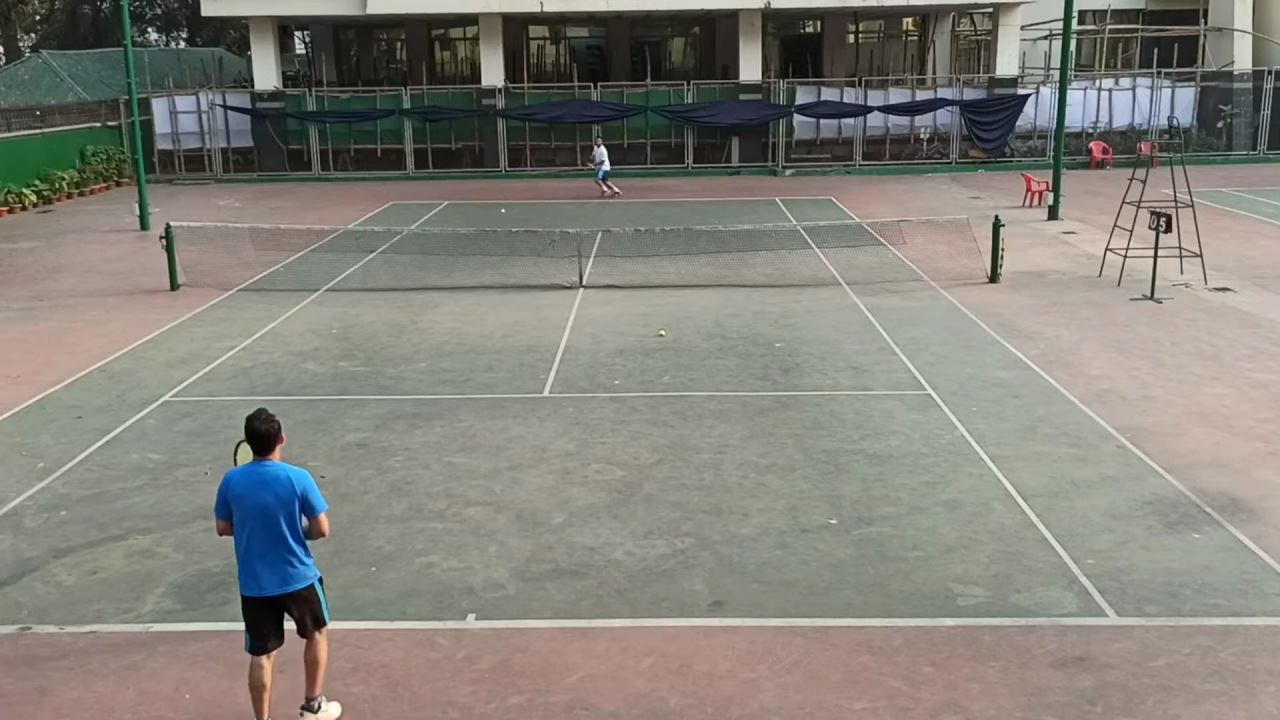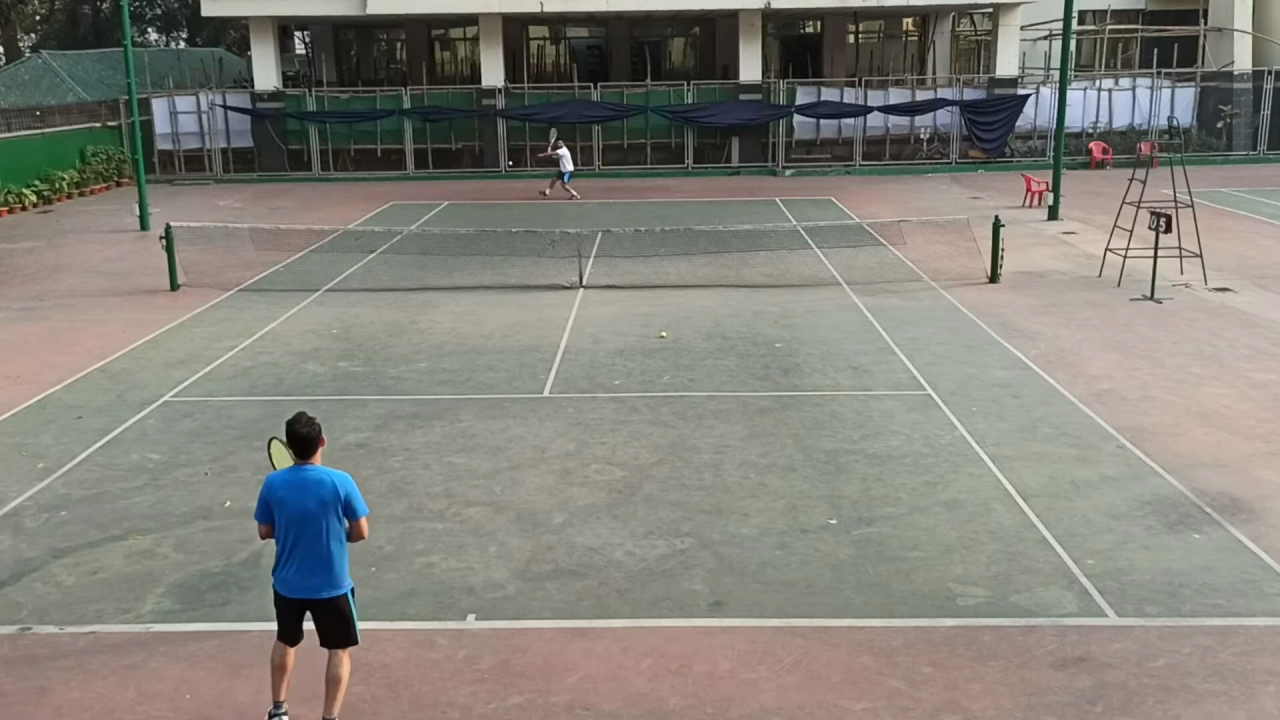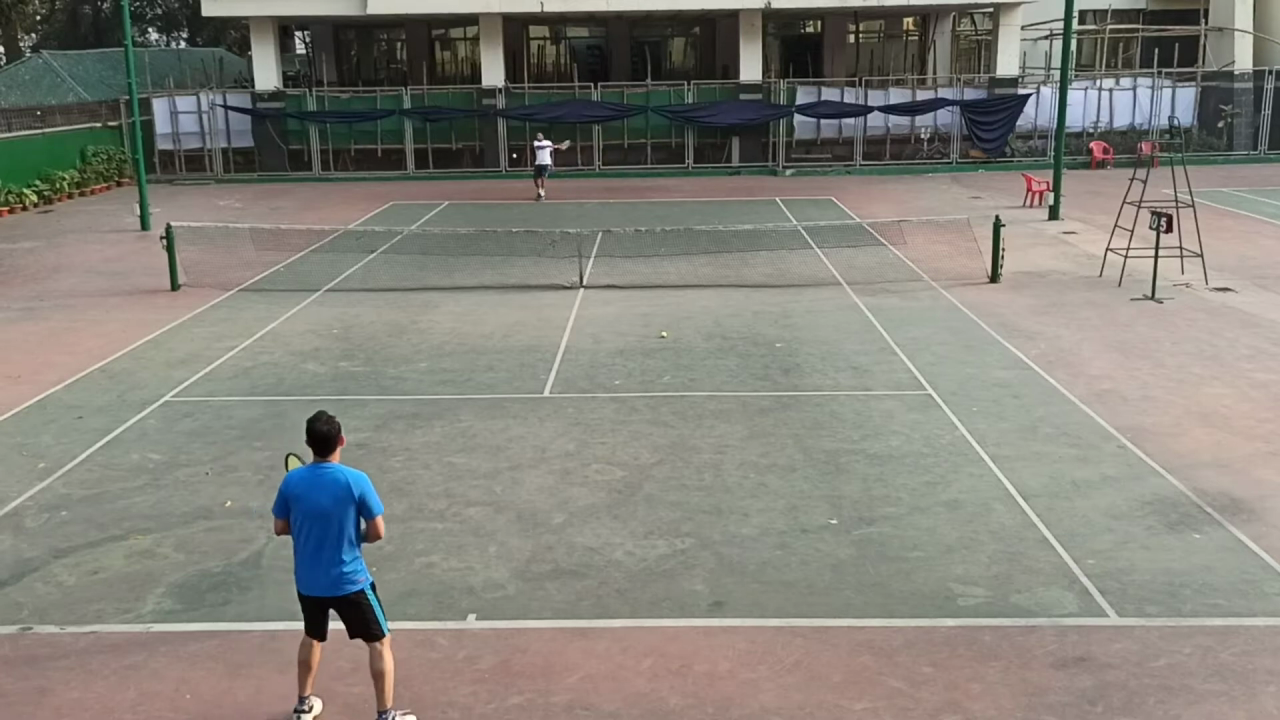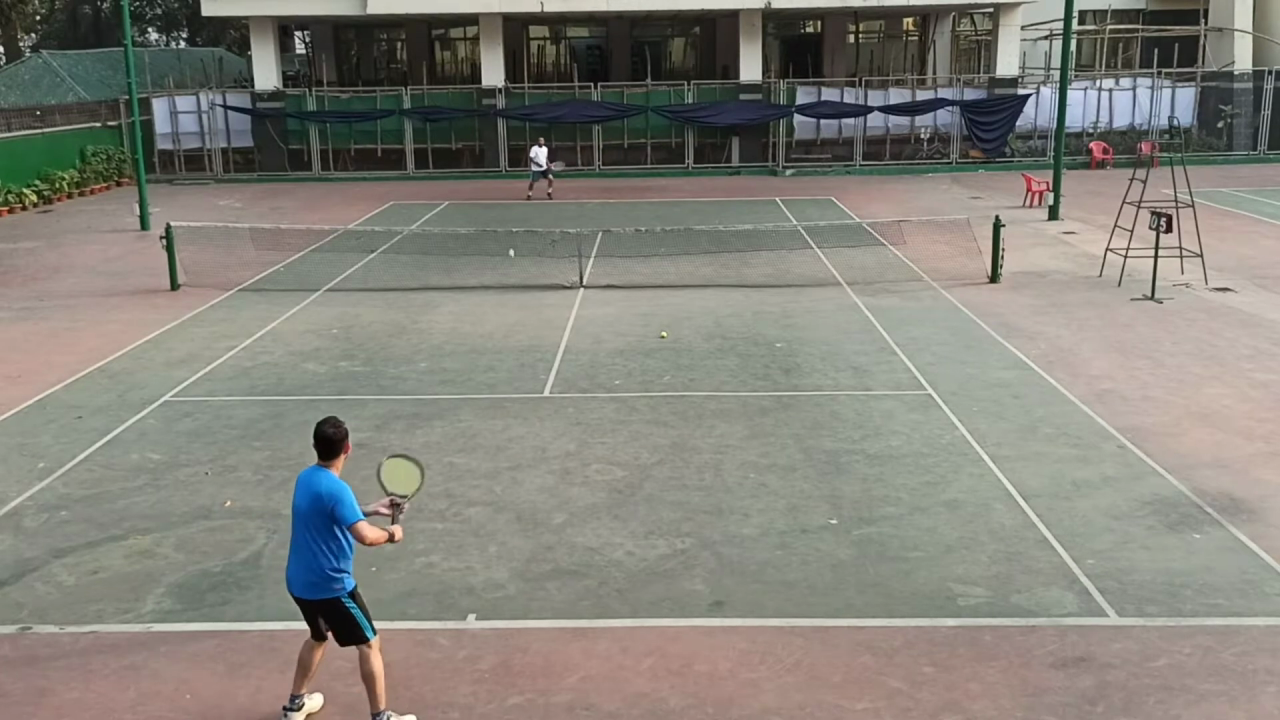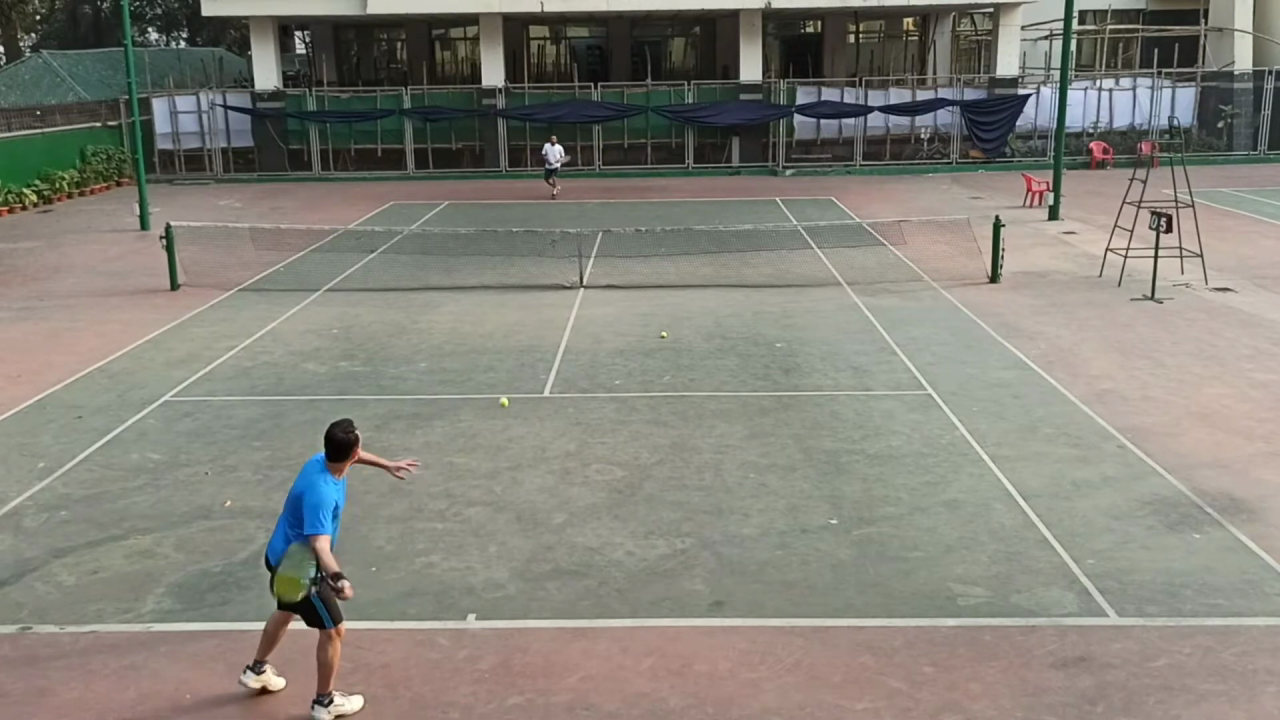
dt=0.5s
person 1, frame 1
left shoulder: (232, 480)
right shoulder: (298, 478)
left elbow: (222, 528)
right elbow: (321, 529)
left hip: (253, 585)
right hip: (298, 578)
left knee: (261, 655)
right knee: (317, 634)
person 1, frame 2
left shoulder: (273, 483)
right shoulder: (340, 482)
left elbow: (264, 532)
right elbow: (360, 532)
left hip: (287, 584)
right hip: (332, 586)
left knee: (285, 643)
right knee: (339, 651)
person 1, frame 3
left shoulder: (292, 480)
right shoulder: (356, 481)
left elbow: (280, 528)
right elbow: (377, 532)
left hip: (308, 582)
right hip: (349, 581)
left knee: (312, 637)
right knee: (380, 643)
person 1, frame 4
left shoulder: (305, 478)
right shoulder: (335, 489)
right elbow: (364, 536)
left wrist: (374, 508)
right wrist: (391, 534)
left hip: (299, 583)
right hip: (331, 585)
left knee: (317, 637)
right knee: (369, 645)
person 1, frame 5
left shoulder: (320, 461)
right shoulder: (322, 494)
left elbow: (353, 457)
right elbow: (320, 547)
left wrist: (388, 465)
right wrist: (338, 579)
left hip: (277, 558)
left knee: (285, 612)
right knee: (332, 632)
left ankle: (255, 670)
